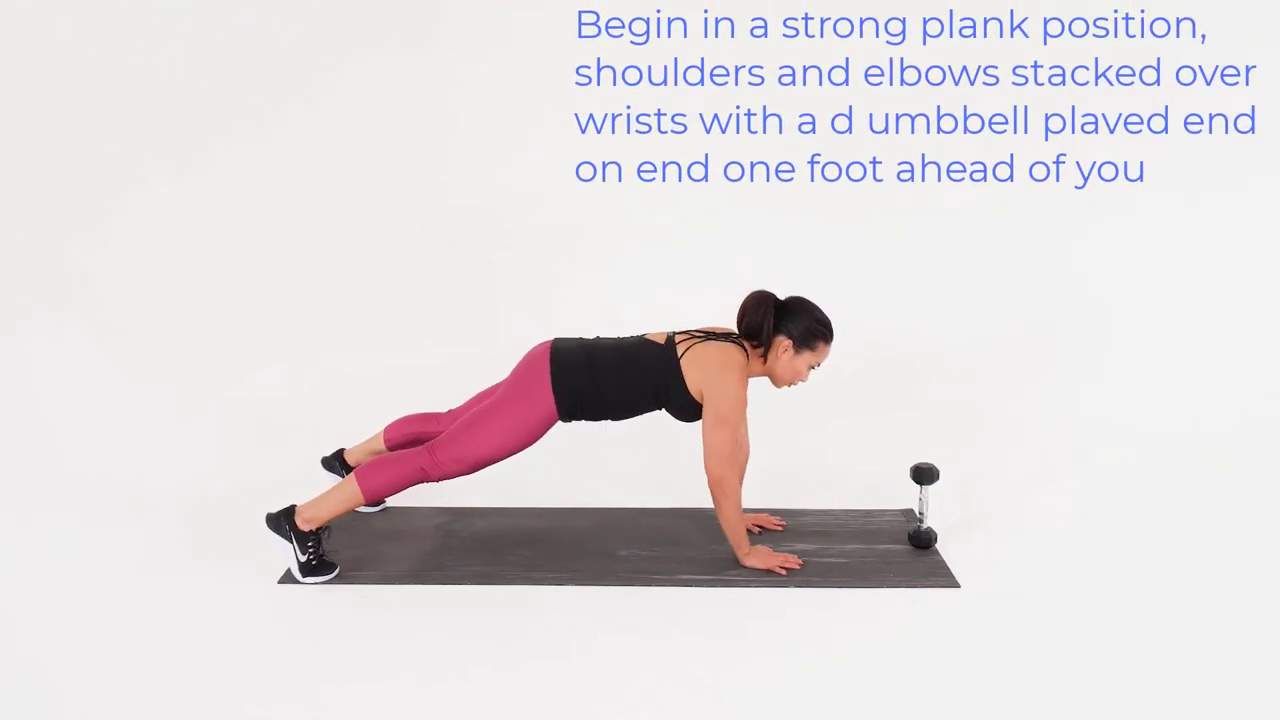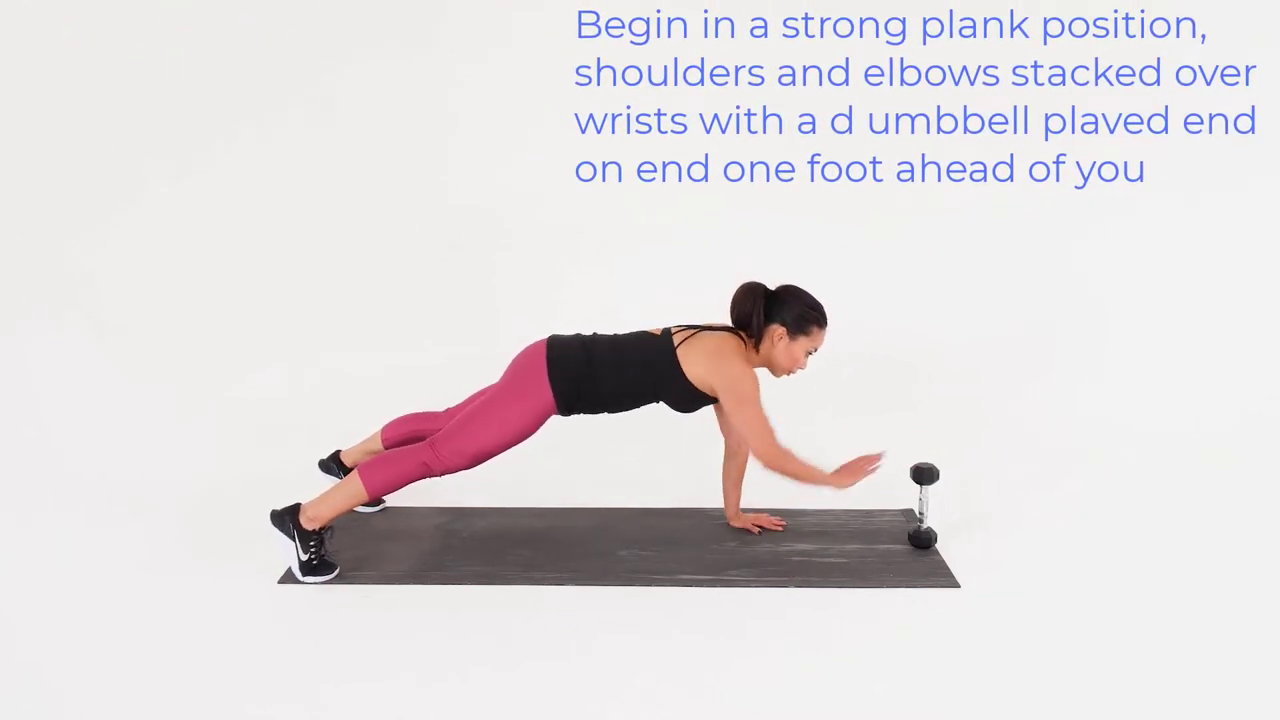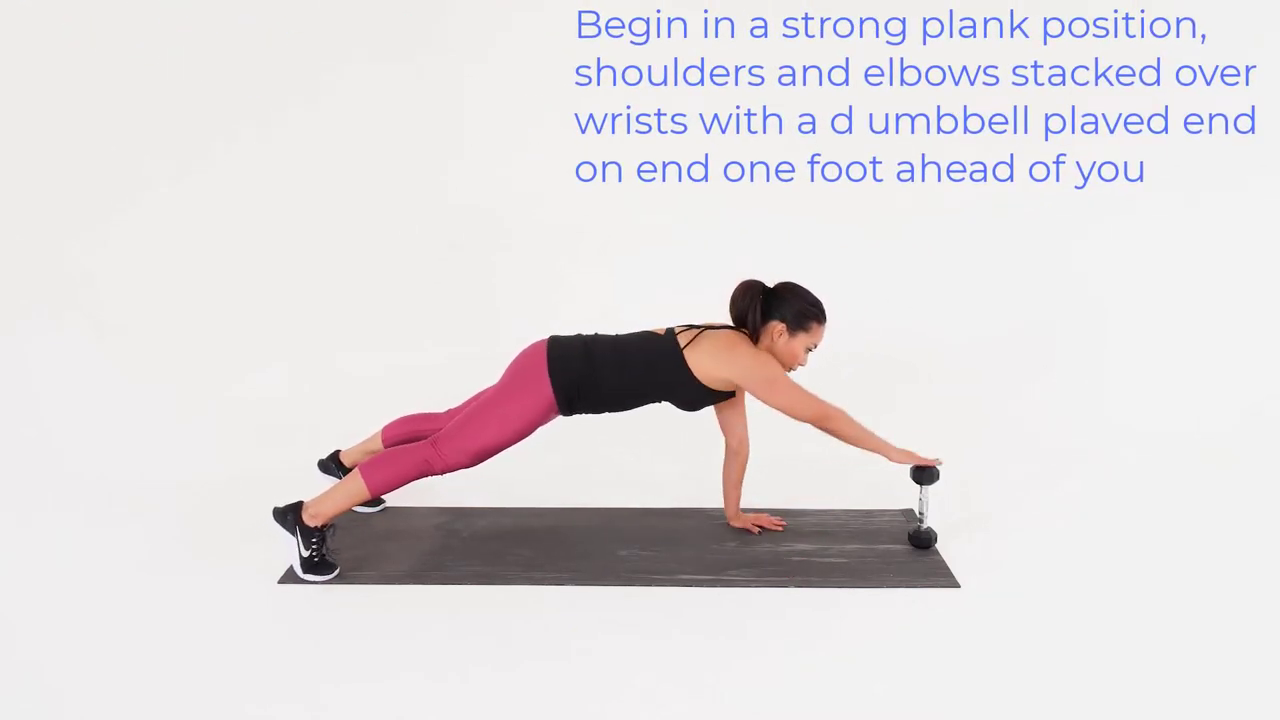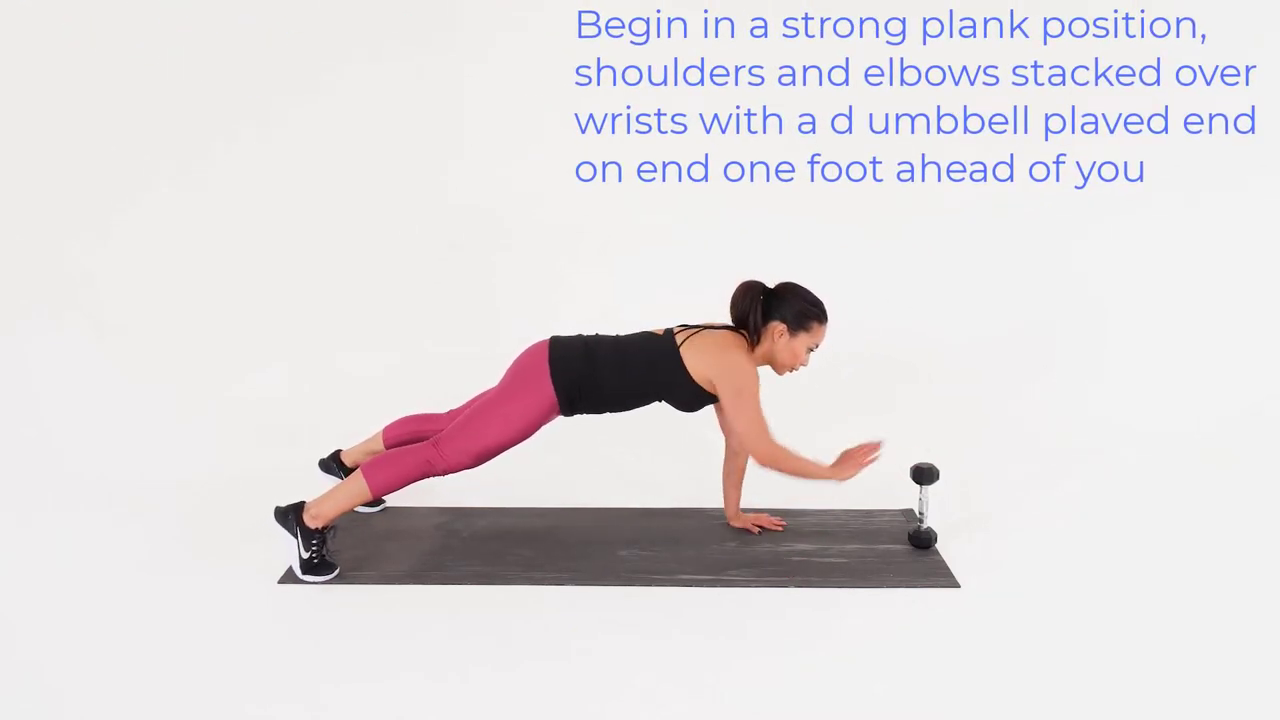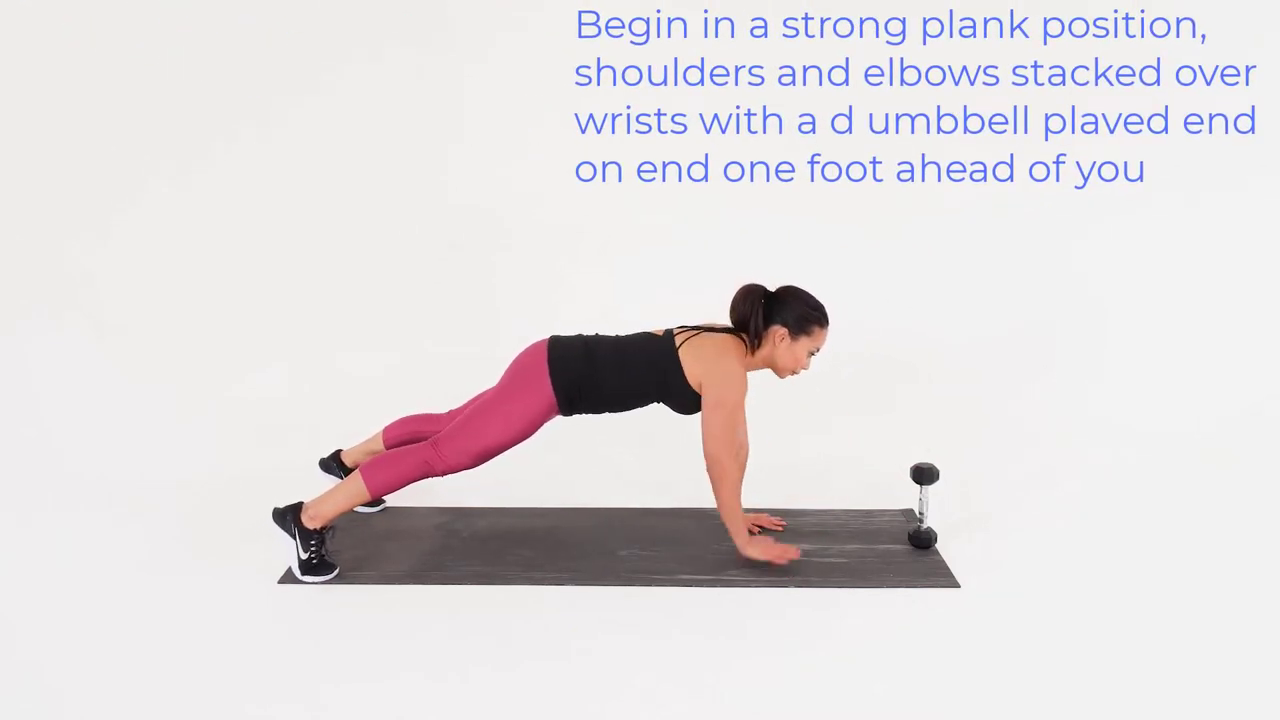
dt=0.2s
person 1, frame 1
left shoulder: (731, 348)
right shoulder: (727, 372)
left elbow: (734, 445)
right elbow: (722, 475)
left wrist: (738, 512)
right wrist: (745, 551)
left hip: (555, 368)
right hip: (551, 387)
left knee: (448, 425)
right knee: (439, 458)
left ankle: (349, 459)
right ankle: (302, 521)
person 1, frame 2
left shoulder: (729, 346)
right shoulder: (730, 363)
left elbow: (736, 442)
right elbow: (770, 454)
left wrist: (733, 510)
right wrist: (834, 478)
left hip: (557, 368)
right hip: (547, 377)
left knee: (447, 424)
right knee: (441, 453)
left ankle: (347, 460)
right ankle: (306, 520)
person 1, frame 3
left shoulder: (733, 352)
right shoulder: (740, 357)
left elbow: (736, 440)
right elbow: (819, 414)
left wrist: (733, 511)
right wrist: (891, 451)
left hip: (559, 372)
right hip: (552, 376)
left knee: (445, 426)
right knee: (440, 452)
left ankle: (345, 460)
right ankle: (309, 516)
person 1, frame 4
left shoulder: (728, 350)
right shoulder: (733, 358)
left elbow: (735, 441)
right elbow: (758, 446)
left wrist: (733, 511)
right wrist: (832, 471)
left hip: (556, 372)
right hip: (550, 379)
left knee: (444, 427)
right knee: (442, 452)
left ankle: (346, 459)
right ankle: (310, 518)
person 1, frame 5
left shoulder: (728, 346)
right shoulder: (728, 365)
left elbow: (734, 444)
right elbow: (723, 465)
left wrist: (737, 514)
right wrist: (744, 539)
left hip: (557, 366)
right hip: (551, 376)
left knee: (449, 426)
right knee: (443, 452)
left ankle: (347, 460)
right ankle: (309, 518)
